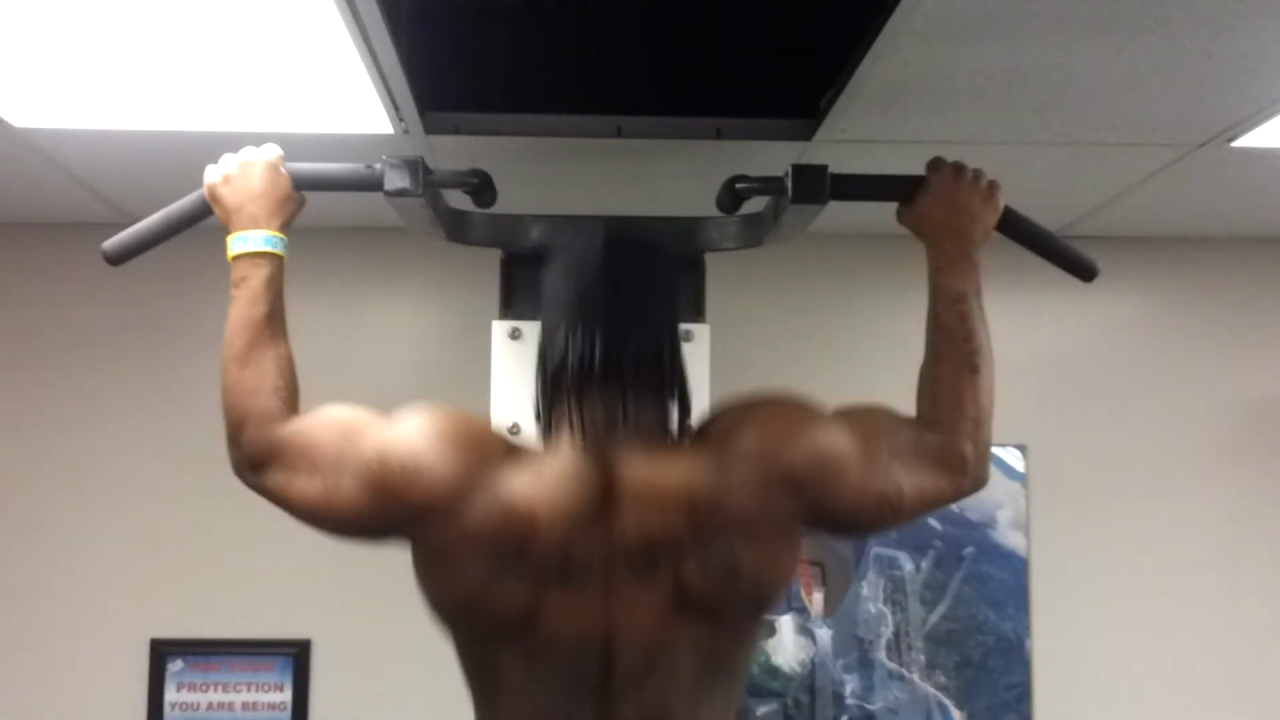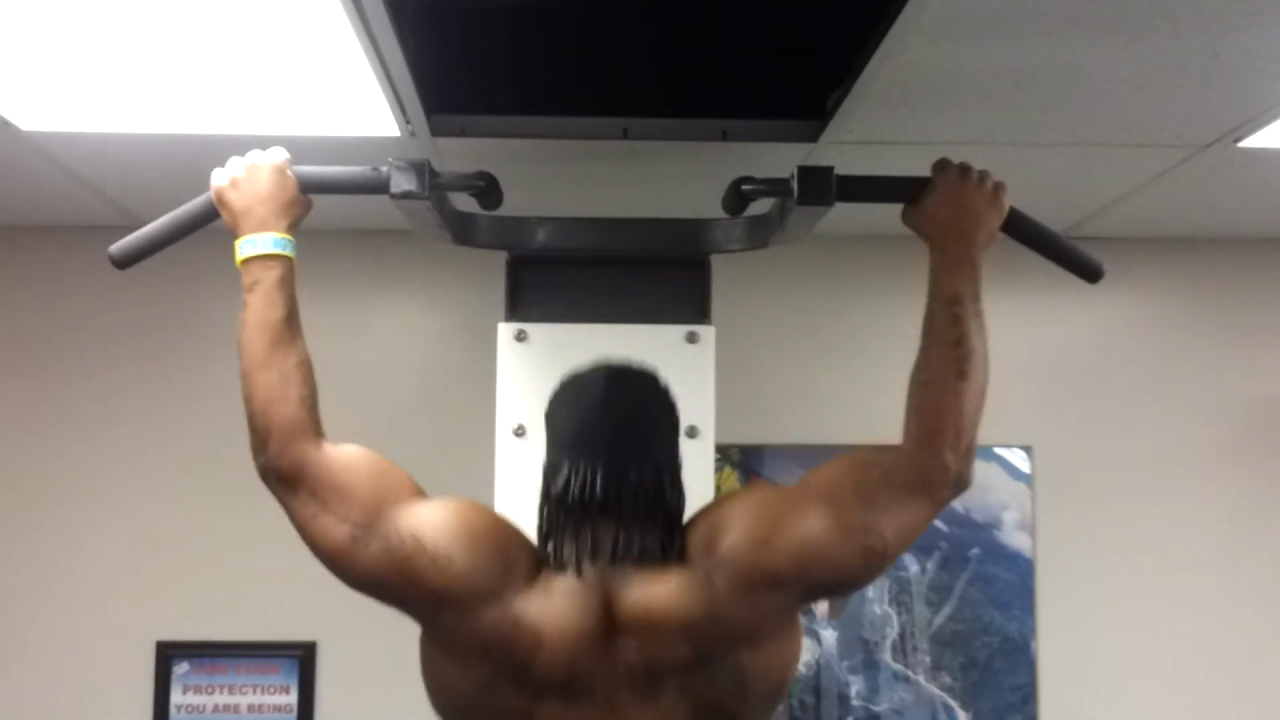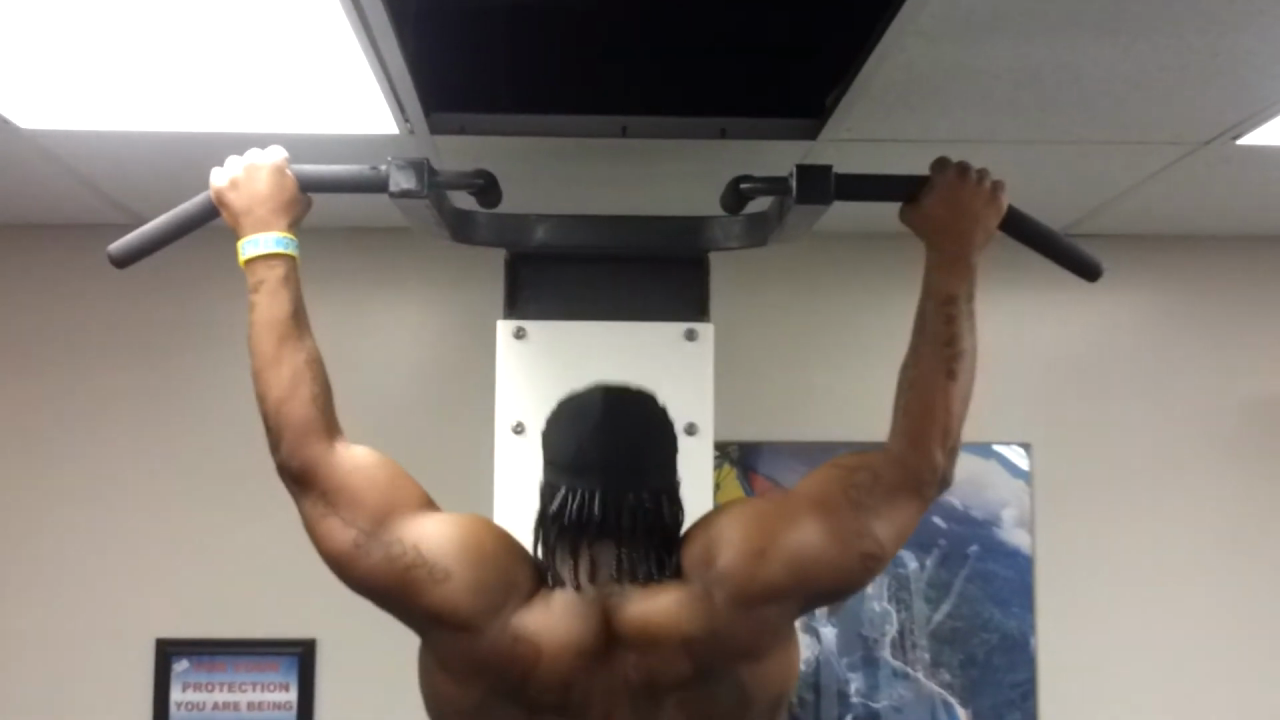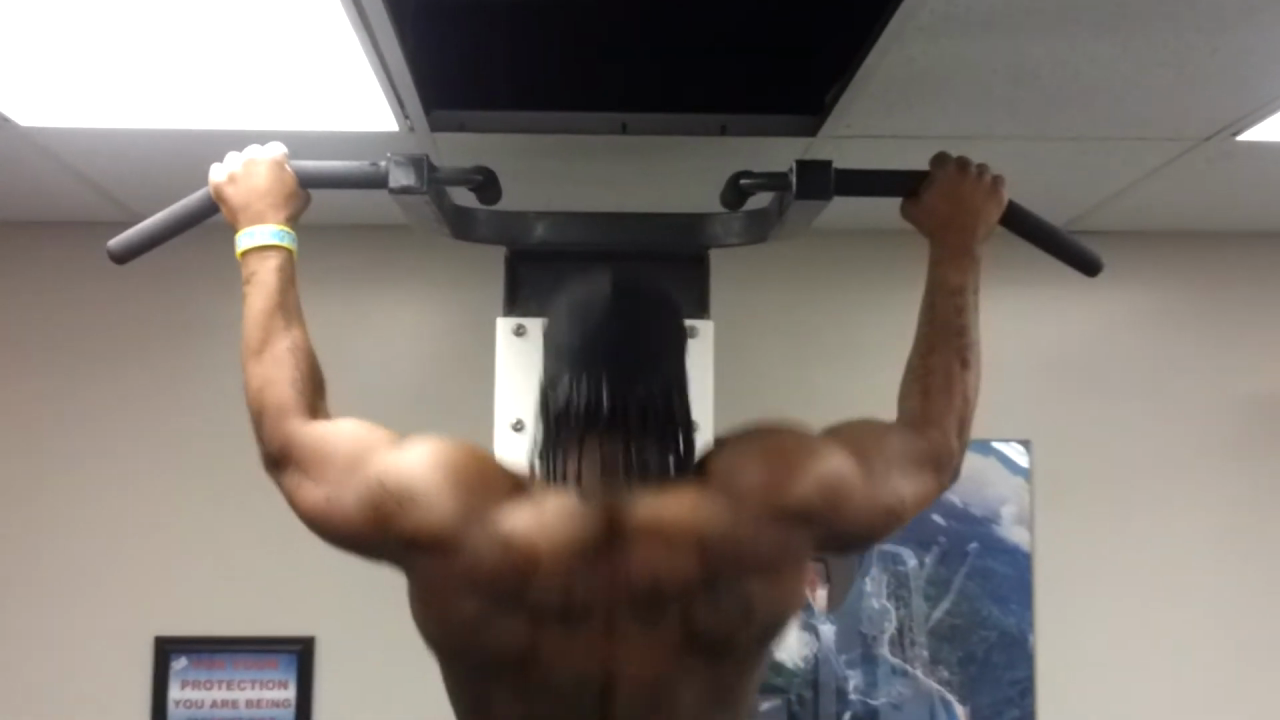
dt=0.2s
person 1, frame 1
left shoulder: (451, 481)
right shoulder: (760, 470)
left elbow: (259, 444)
right elbow: (957, 456)
left wrist: (255, 237)
right wrist: (953, 252)
person 1, frame 2
left shoulder: (474, 590)
right shoulder: (743, 587)
left elbow: (286, 452)
right elbow: (939, 460)
left wrist: (265, 241)
right wrist: (955, 255)
person 1, frame 3
left shoulder: (476, 610)
right shoulder: (738, 602)
left elbow: (305, 452)
right elbow: (920, 461)
left wrist: (268, 240)
right wrist: (951, 253)
person 1, frame 4
left shoulder: (459, 527)
right shoulder: (756, 520)
left elbow: (289, 435)
right elbow: (931, 447)
left wrist: (264, 233)
right wrist: (954, 248)
